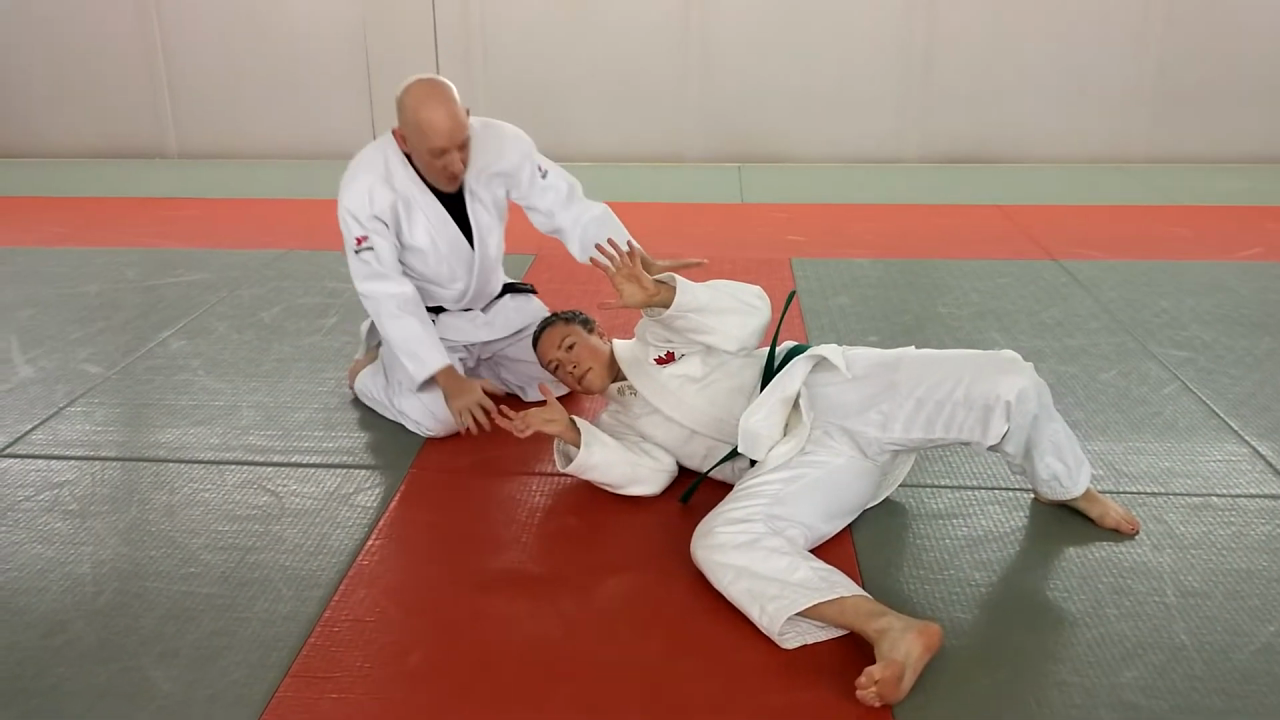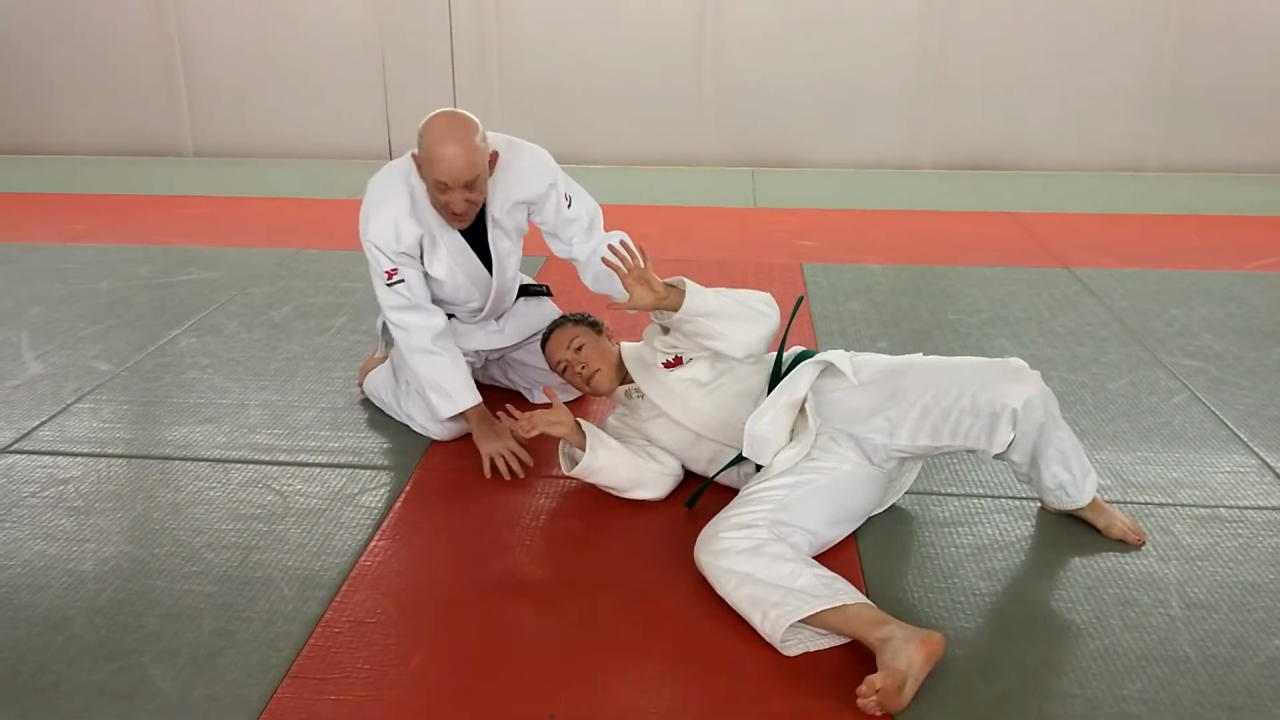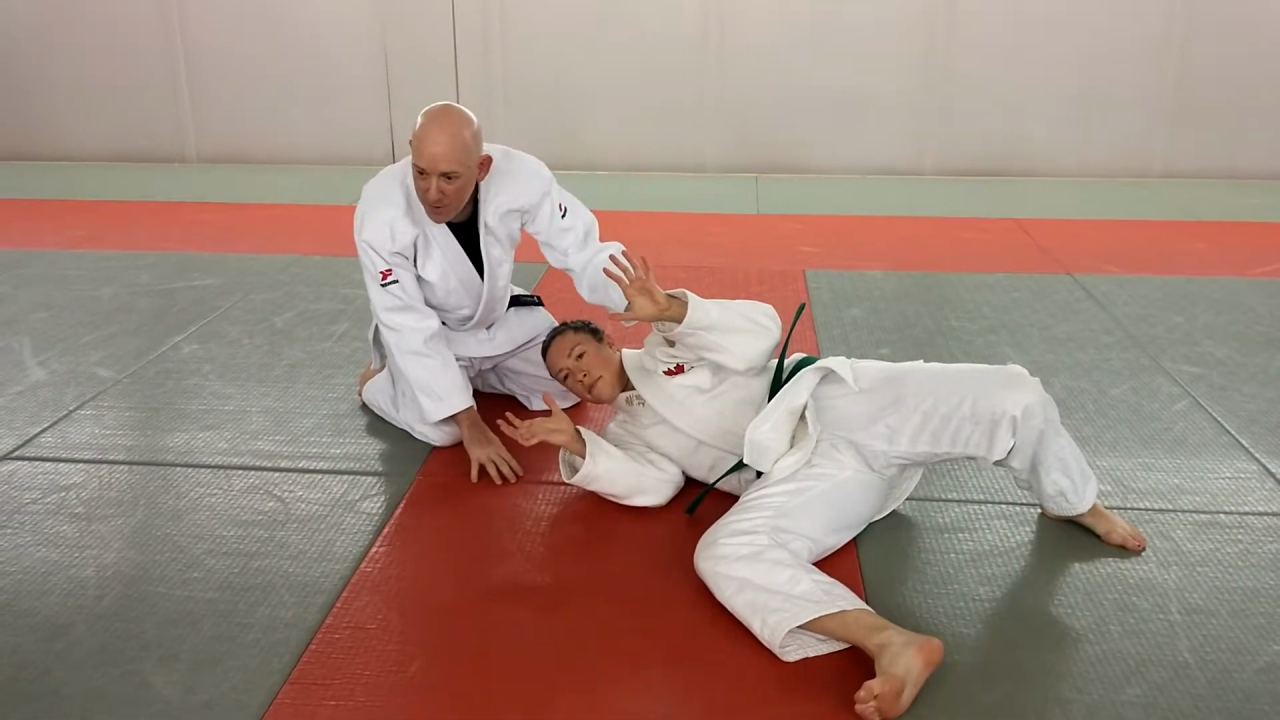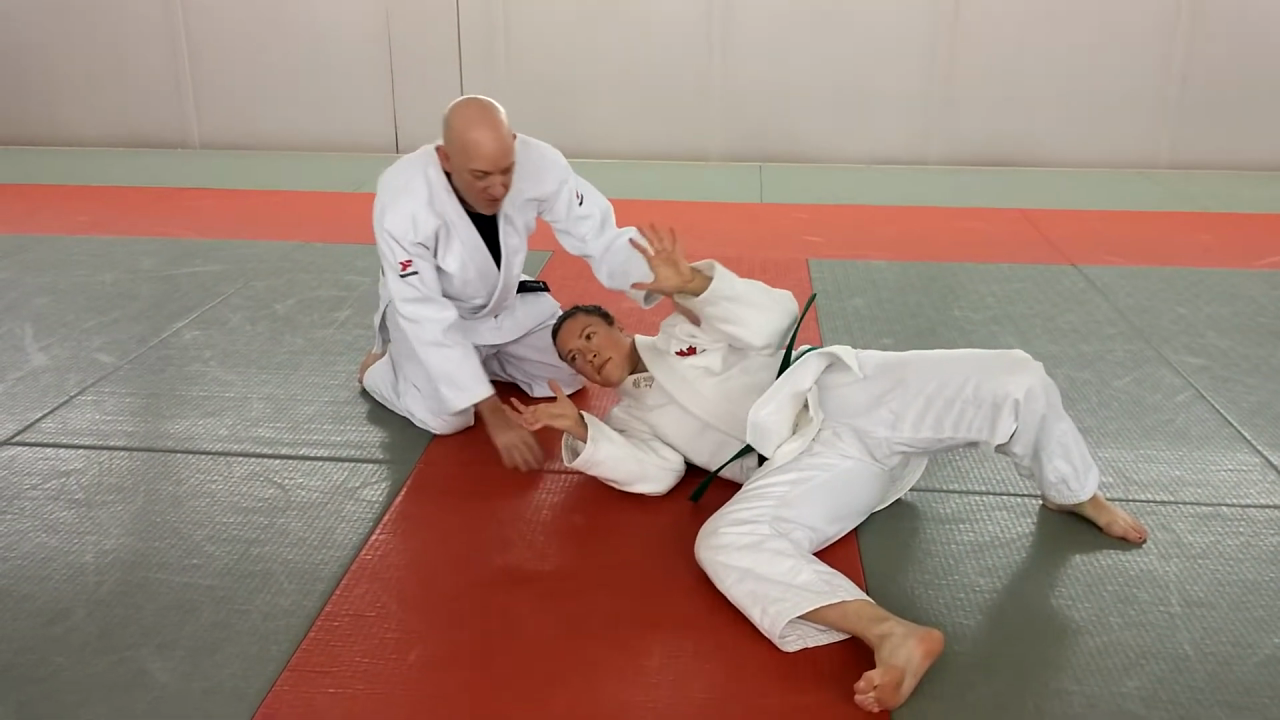
dt=0.5s
person 1, frame 1
left shoulder: (658, 329)
right shoulder: (619, 420)
left elbow: (745, 312)
right elbow: (646, 474)
left wrist: (657, 293)
right wrist: (571, 435)
left hip: (830, 388)
right hip: (793, 456)
left knee: (1004, 379)
right knee: (719, 544)
left ankle: (1068, 490)
right ankle: (892, 628)
person 1, frame 2
left shoulder: (667, 336)
right shoulder: (625, 423)
left elbow: (755, 320)
right elbow: (651, 477)
left wrist: (667, 297)
right wrist: (575, 438)
left hip: (839, 394)
right hip: (802, 462)
left knee: (1010, 387)
right knee: (723, 549)
left ankle: (1074, 500)
right ankle: (893, 638)
person 1, frame 3
left shoulder: (669, 343)
right shoulder: (626, 430)
left elbow: (756, 332)
right elbow: (652, 484)
left wrist: (669, 309)
right wrist: (576, 446)
left hip: (843, 402)
right hip: (803, 468)
left knee: (1011, 395)
right knee: (723, 557)
left ankle: (1076, 506)
right ankle: (893, 643)
person 1, frame 4
left shoulder: (683, 330)
right shoulder: (631, 416)
left elbow: (772, 317)
right elbow: (652, 472)
left wrist: (691, 283)
right wrist: (579, 431)
left hip: (847, 393)
right hip: (806, 460)
left knee: (1013, 379)
right knee: (723, 544)
left ankle: (1076, 496)
right ankle: (893, 635)
person 2, frame 1
left shoulder: (494, 142)
right shoulder: (365, 186)
left elbow: (564, 208)
right elbow: (387, 293)
right wrist: (445, 378)
left hip: (491, 306)
right hip: (417, 322)
right knee: (438, 419)
right ankle: (370, 372)
person 2, frame 2
left shoulder: (526, 165)
right shoulder: (386, 212)
left elbow: (584, 239)
right elbow: (417, 325)
right wrist: (480, 420)
left hip: (506, 305)
right hip: (433, 324)
left knee: (573, 381)
right knee: (444, 423)
left ankle: (472, 365)
right ankle: (380, 371)
person 2, frame 3
left shoulder: (520, 176)
right shoulder: (380, 213)
left elbow: (580, 250)
right elbow: (409, 327)
right wrist: (471, 424)
left hip: (499, 314)
right hip: (425, 331)
left knee: (569, 386)
right knee: (443, 429)
left ankle: (470, 373)
right ankle: (380, 379)
person 2, frame 4
left shoulder: (538, 163)
right shoulder: (401, 203)
left elbow: (597, 235)
right elbow: (427, 317)
right wrist: (494, 413)
left hip: (505, 301)
right hip: (431, 315)
left knee: (571, 374)
right knee: (445, 417)
left ankle: (479, 359)
right ankle: (381, 367)
